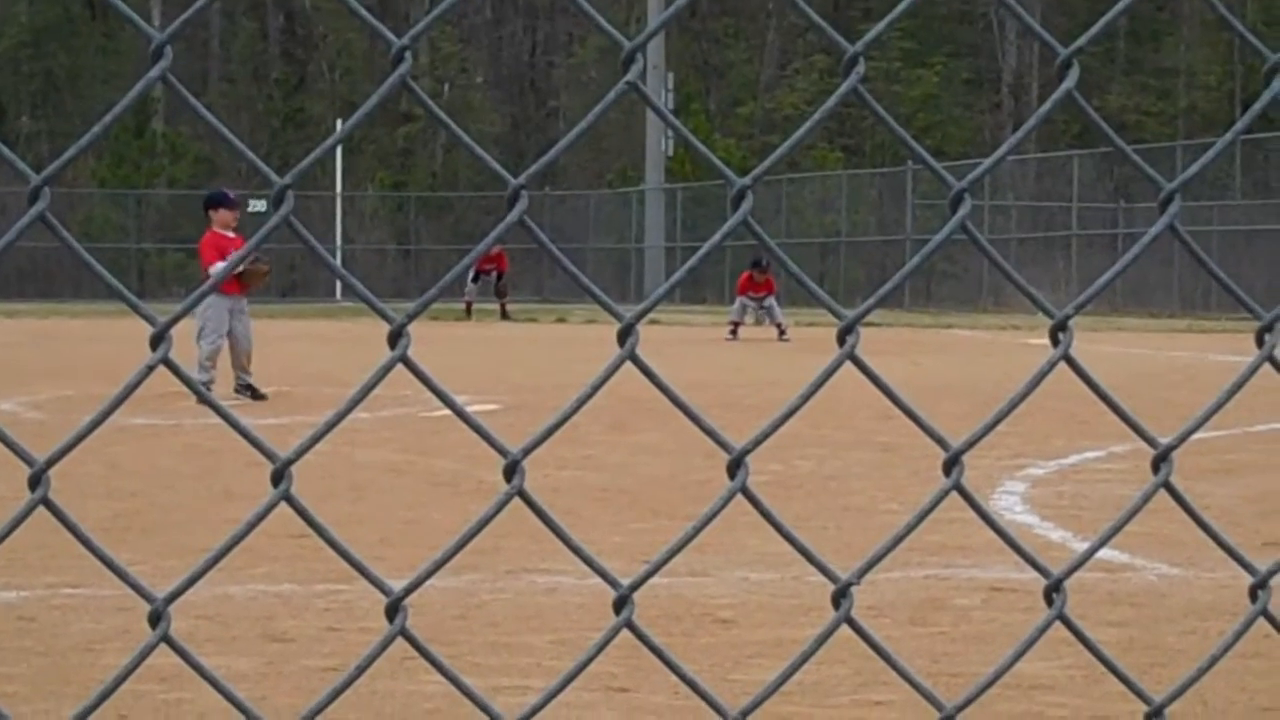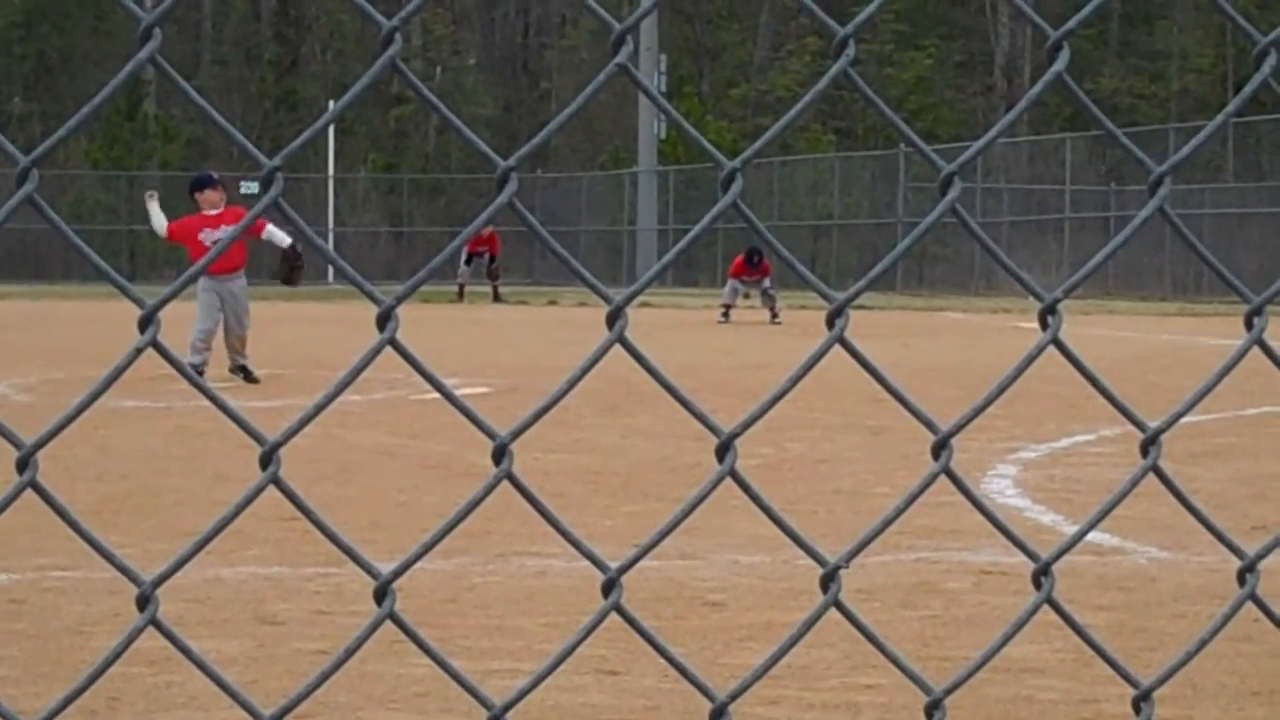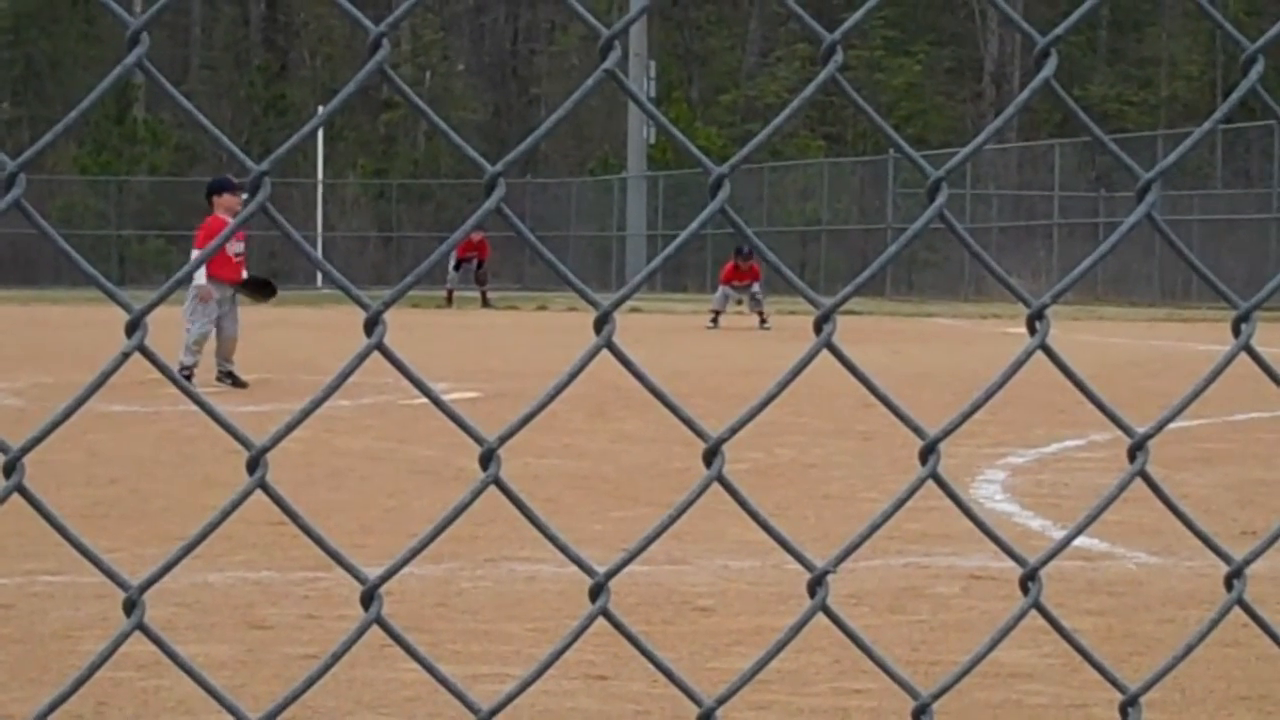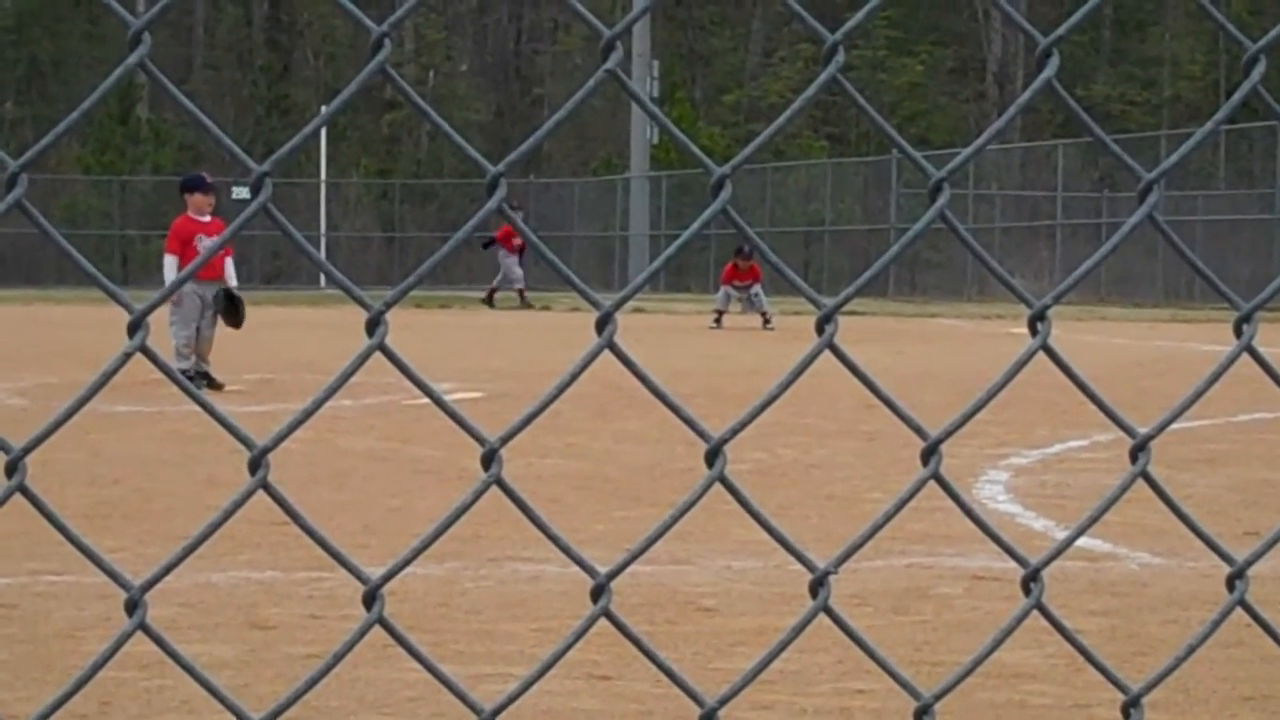
dt=1s
person 1, frame 1
left shoulder: (238, 239)
right shoulder: (209, 240)
right elbow: (215, 269)
left hip: (238, 299)
right hip: (216, 299)
left knee: (243, 343)
right knee: (211, 343)
left ankle: (243, 383)
right ankle: (203, 385)
person 1, frame 2
left shoulder: (237, 214)
right shoulder: (191, 224)
left elbow: (264, 228)
right elbow: (163, 229)
left wrist: (288, 244)
right wrist: (153, 205)
left hip: (235, 280)
right hip: (209, 282)
left knee: (238, 326)
right knee: (205, 326)
left ankle: (239, 364)
right ankle: (196, 367)
person 1, frame 3
left shoulder: (237, 228)
right shoulder: (211, 225)
right elbow: (198, 254)
left wrist: (245, 279)
right wrist: (200, 283)
left hip: (230, 289)
right hip: (210, 287)
left knee: (230, 332)
right knee: (200, 329)
left ankle: (225, 371)
right ankle: (185, 370)
person 1, frame 4
left shoulder: (219, 225)
right shoulder: (181, 225)
left elbow: (227, 256)
right elbow: (170, 257)
left wrist: (232, 284)
right wrist: (172, 286)
left hip: (214, 286)
right hip: (189, 286)
left knee: (207, 331)
right knee: (186, 330)
left ankle: (202, 370)
right ankle: (184, 372)
